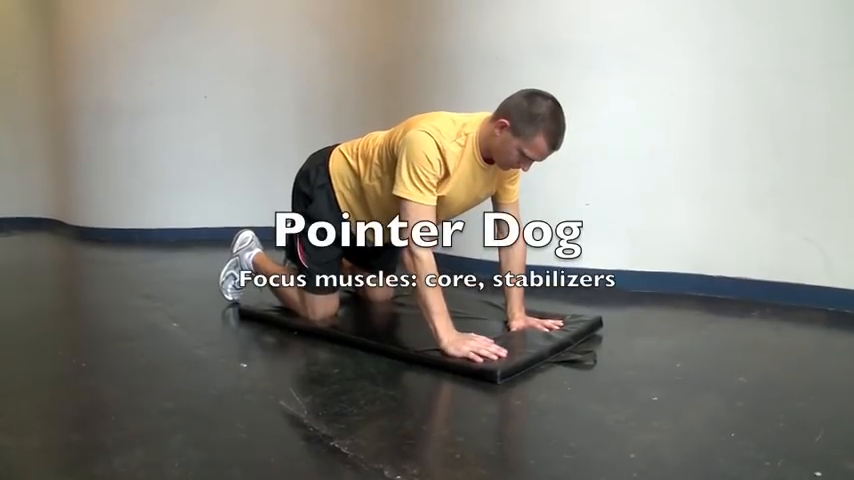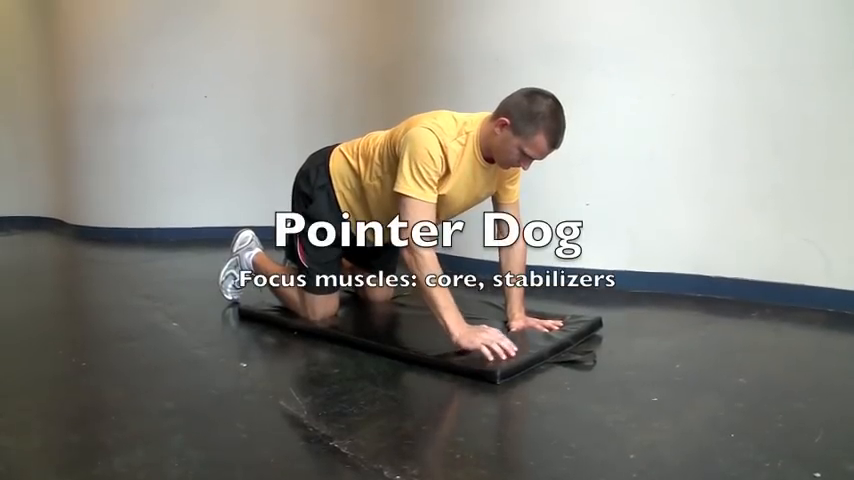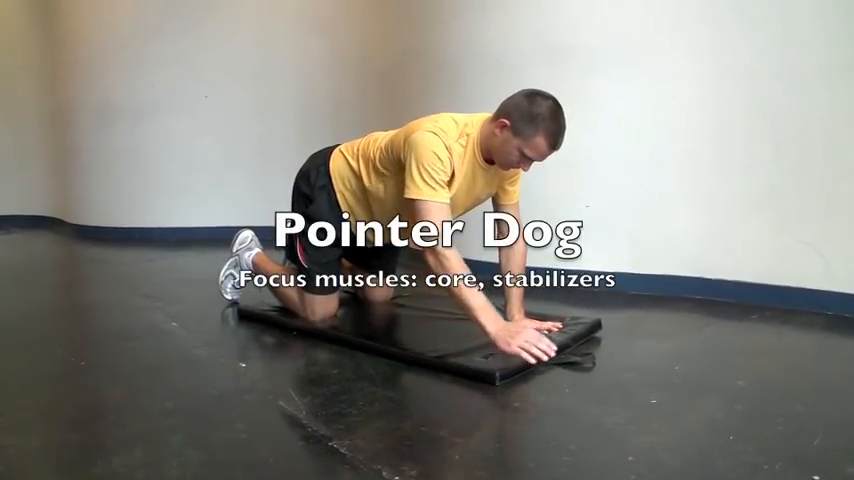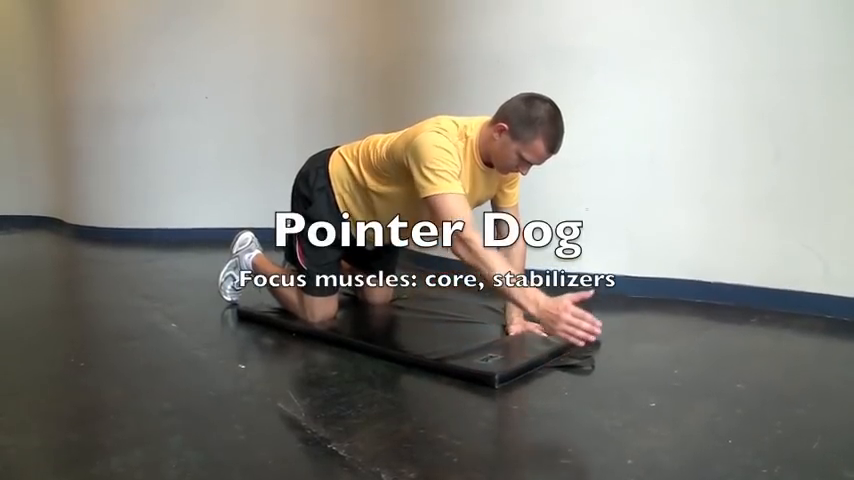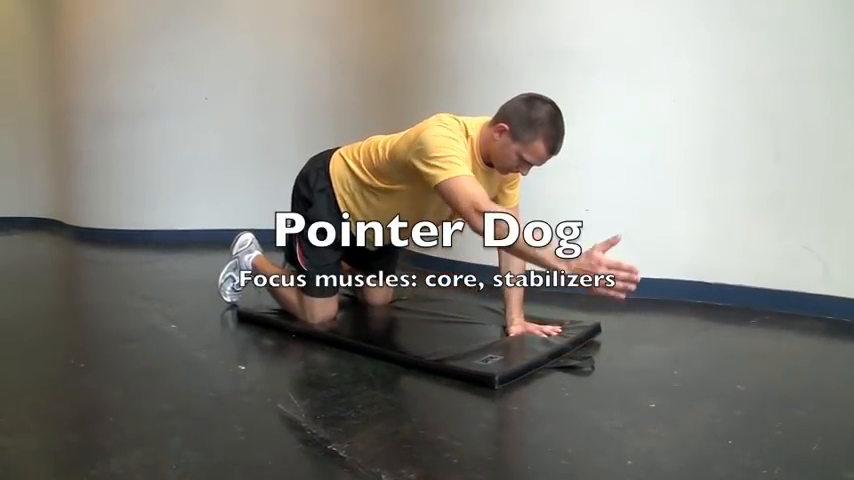
dt=0.3s
person 1, frame 1
left shoulder: (507, 149)
right shoulder: (429, 142)
left elbow: (511, 234)
right elbow: (416, 248)
left wrist: (516, 312)
right wrist: (447, 335)
left hip: (377, 211)
right hip: (329, 189)
left knee: (379, 296)
right knee: (319, 312)
left ankle: (330, 264)
right ankle: (252, 259)
person 1, frame 2
left shoulder: (508, 148)
right shoulder: (431, 139)
left elbow: (511, 233)
right elbow: (415, 245)
left wrist: (516, 313)
right wrist: (460, 329)
left hip: (378, 209)
right hip: (329, 189)
left knee: (379, 297)
right knee: (319, 312)
left ankle: (336, 264)
right ankle: (252, 258)
person 1, frame 3
left shoulder: (508, 150)
right shoulder: (434, 143)
left elbow: (511, 234)
right elbow: (438, 248)
left wrist: (516, 315)
right wrist: (497, 328)
left hip: (380, 212)
right hip: (330, 190)
left knee: (378, 296)
right knee: (319, 312)
left ankle: (335, 264)
right ankle: (251, 257)
person 1, frame 4
left shoulder: (506, 152)
right shoulder: (438, 144)
left elbow: (510, 234)
right elbow: (463, 239)
left wrist: (515, 315)
right wrist: (538, 305)
left hip: (379, 213)
right hip: (329, 192)
left knee: (377, 298)
right knee: (318, 314)
right ankle: (253, 258)
person 1, frame 5
left shoulder: (508, 151)
right shoulder: (442, 140)
left elbow: (512, 231)
right elbow: (482, 218)
left wrist: (515, 317)
right wrist: (571, 266)
left hip: (378, 217)
right hip: (329, 192)
left knee: (378, 299)
right knee: (318, 315)
left ankle: (332, 265)
right ankle: (252, 259)
